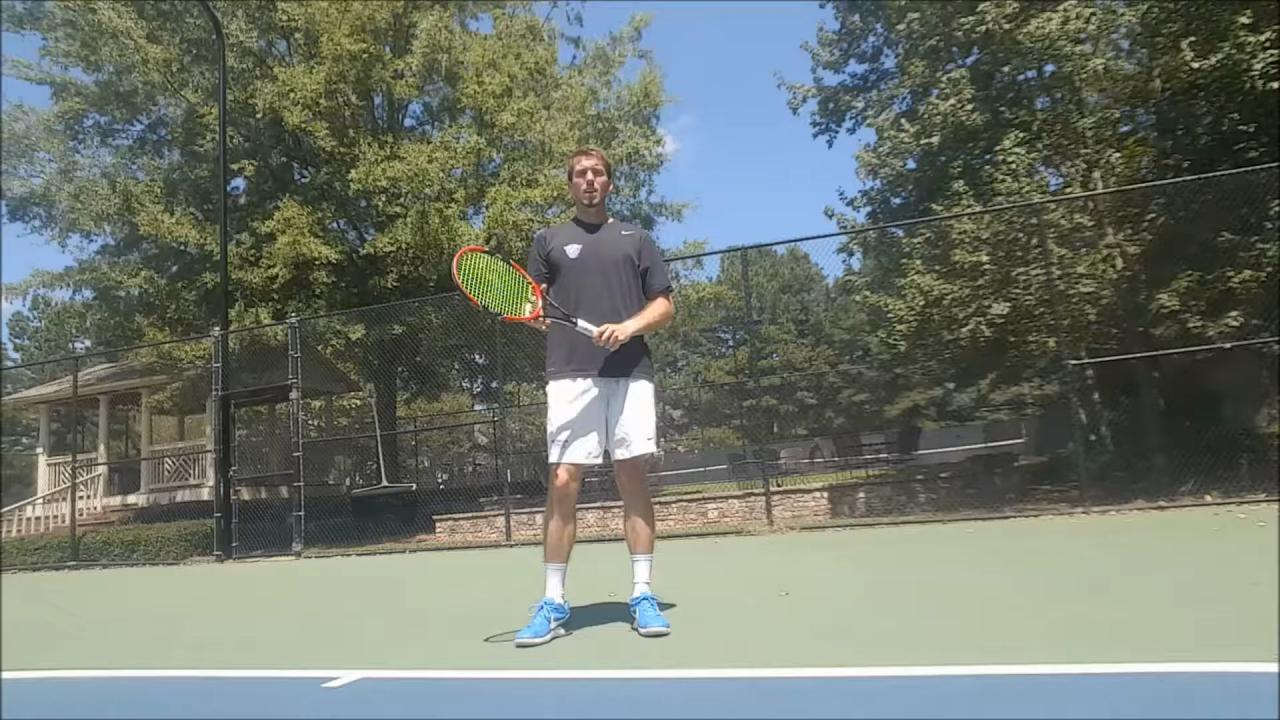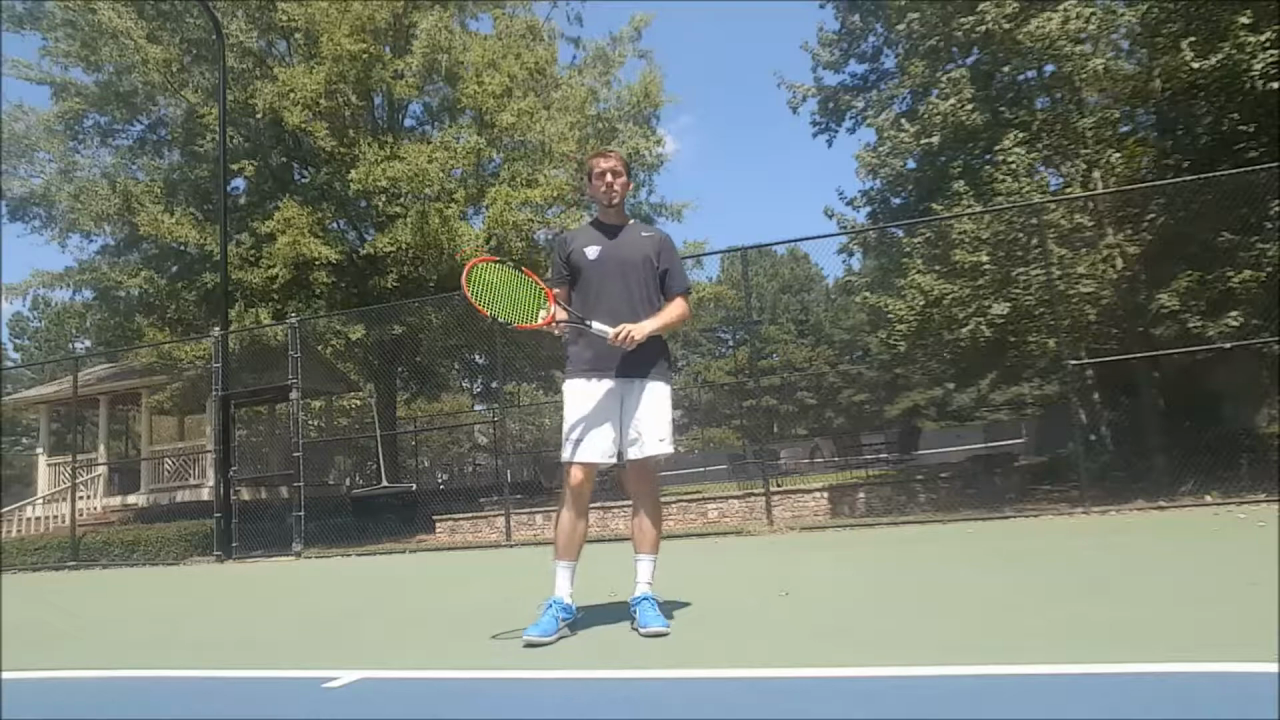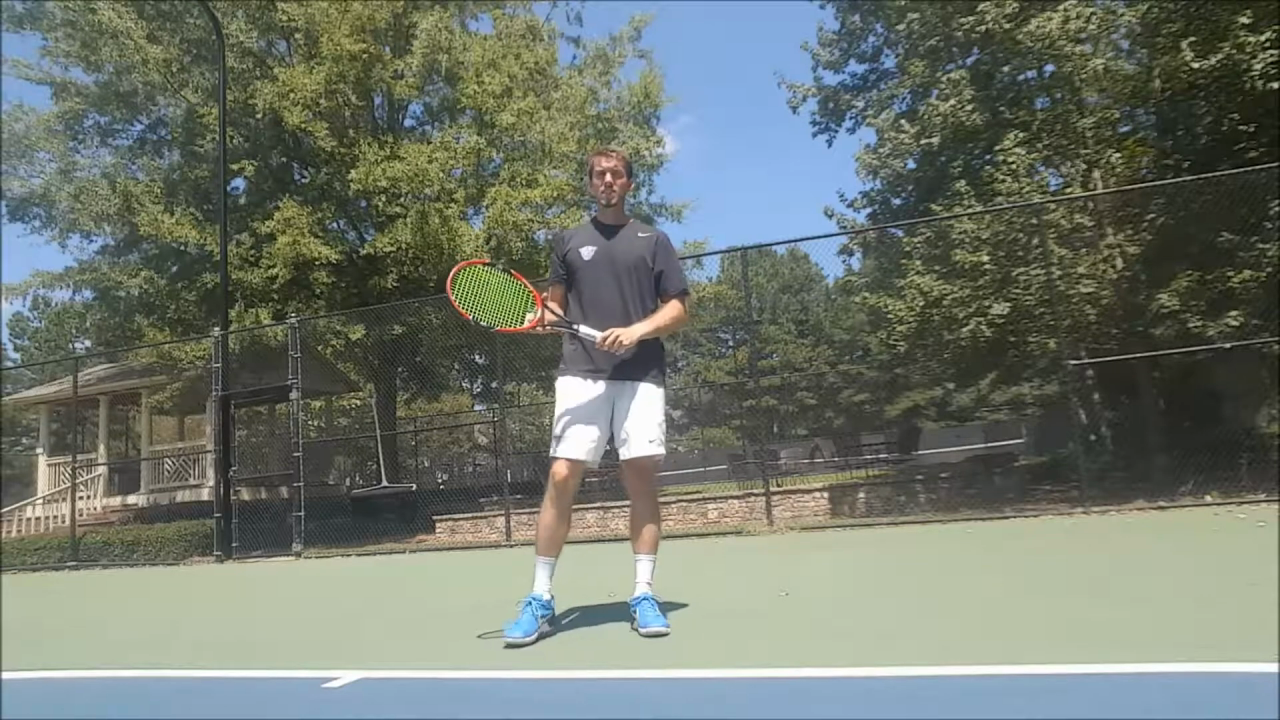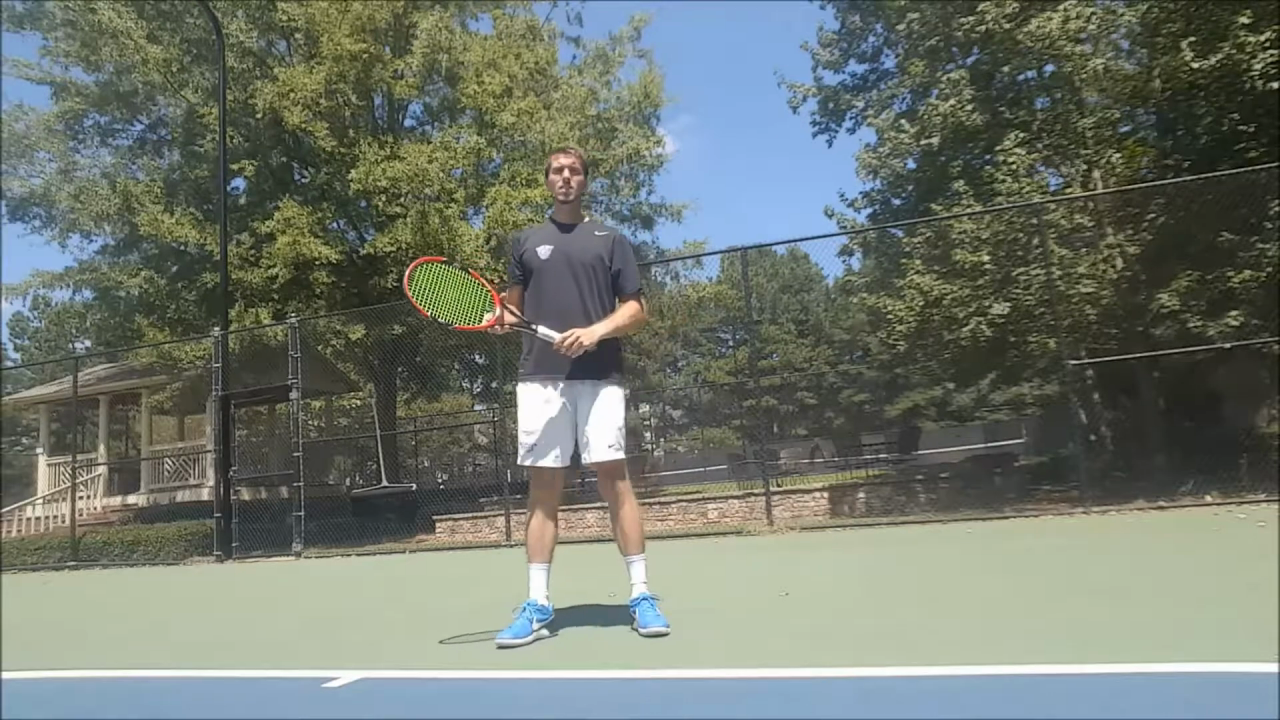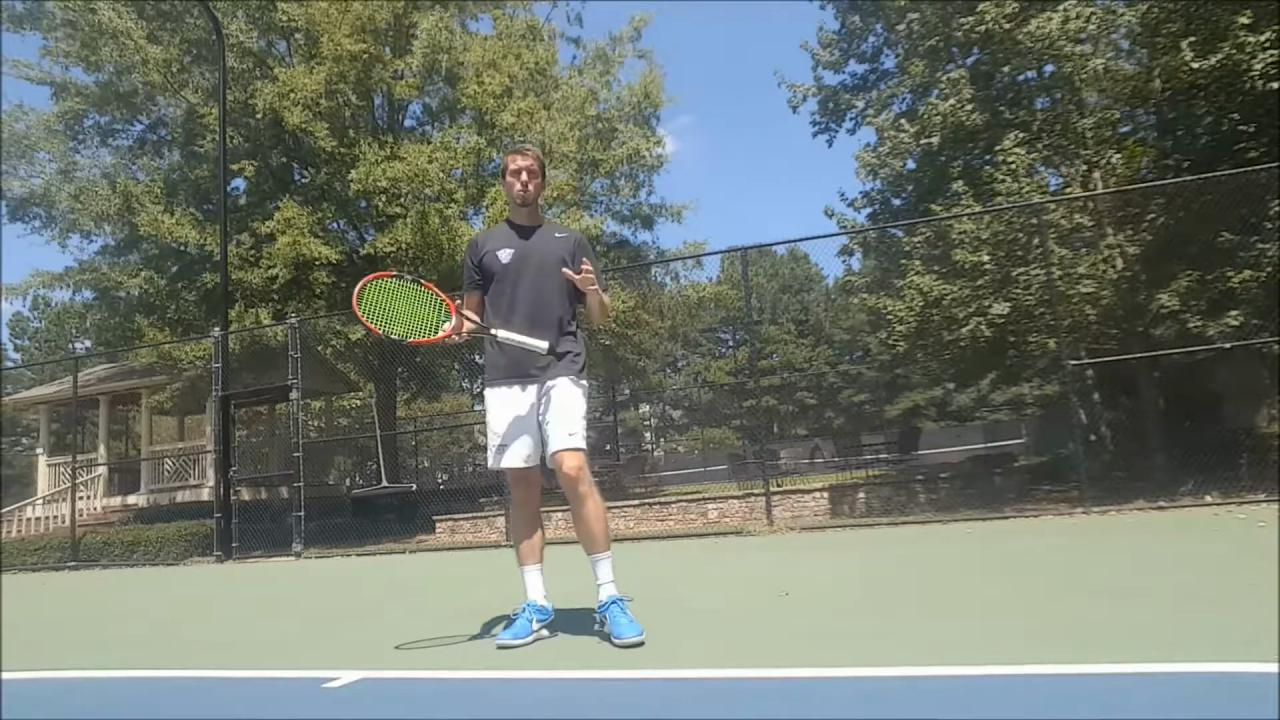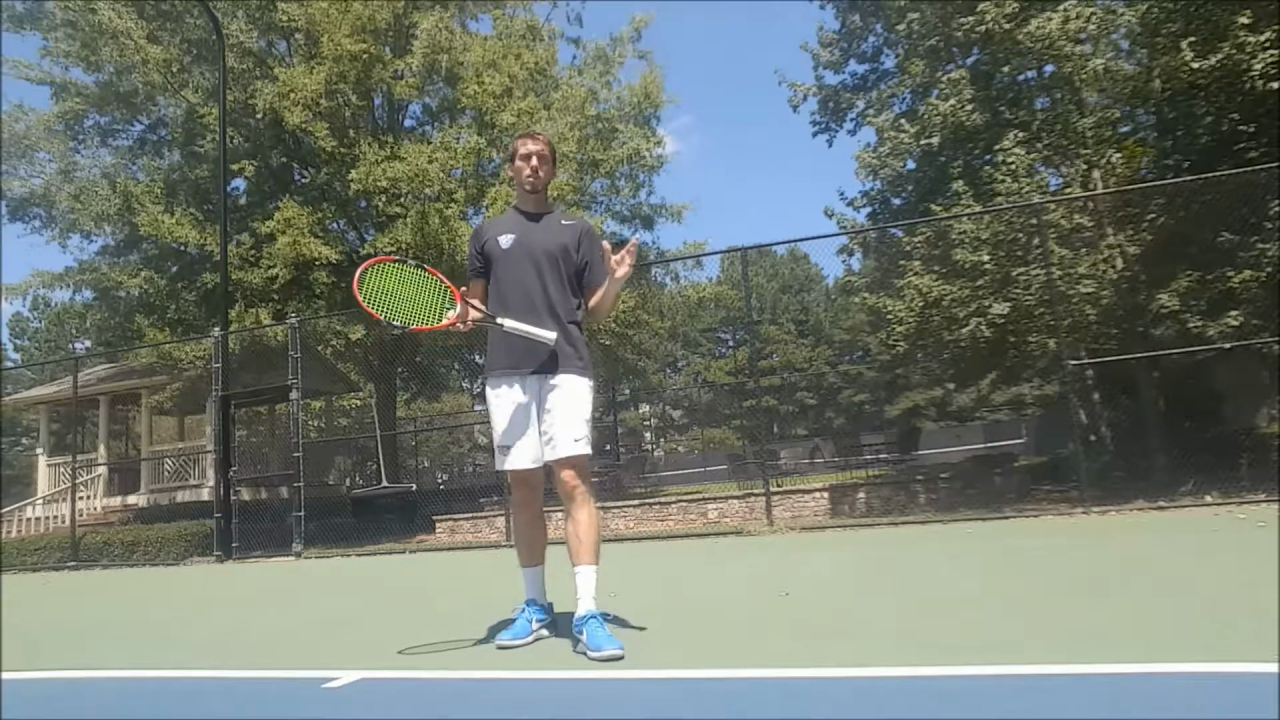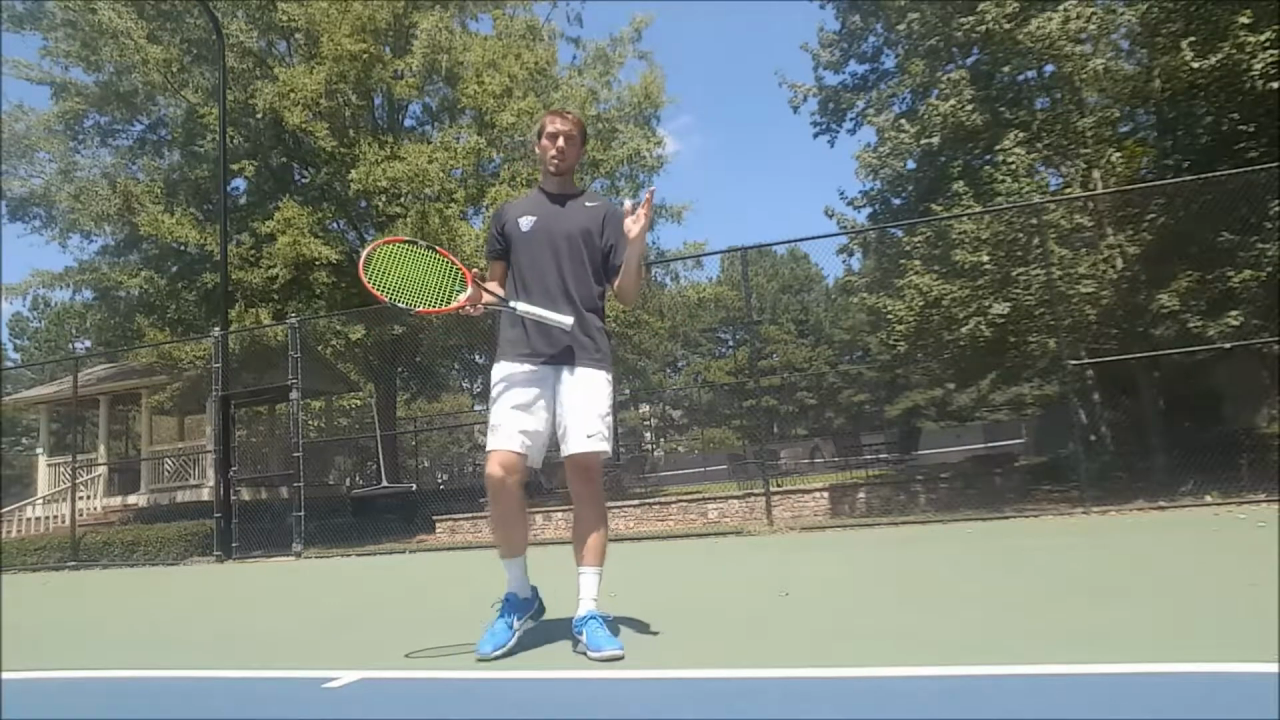
dt=0.5s
person 1, frame 1
left shoulder: (636, 239)
right shoulder: (549, 240)
left elbow: (664, 305)
left wrist: (628, 326)
left hip: (630, 374)
right hip: (571, 376)
left knee: (633, 479)
right knee: (562, 482)
left ankle: (643, 596)
right ankle: (553, 604)
person 1, frame 2
left shoulder: (656, 241)
right shoulder: (570, 243)
left elbow: (681, 306)
right elbow: (556, 305)
left wrist: (645, 326)
right wrist: (552, 317)
left hip: (647, 374)
right hip: (587, 376)
left knee: (642, 480)
right knee: (577, 482)
left ankle: (643, 595)
right ankle: (561, 602)
person 1, frame 3
left shoulder: (653, 240)
right shoulder: (568, 241)
left elbow: (678, 308)
right elbow: (556, 301)
left wrist: (636, 331)
right wrist: (544, 316)
left hip: (639, 376)
right hip: (580, 375)
left knee: (640, 479)
right knee: (561, 479)
left ankle: (643, 595)
right ankle: (540, 599)
person 1, frame 4
left shoulder: (611, 240)
right shoulder: (525, 241)
left elbow: (635, 309)
right elbow: (513, 304)
left wrist: (593, 332)
right wrist: (500, 319)
left hip: (599, 377)
right hip: (540, 378)
left knee: (614, 480)
right knee: (542, 487)
left ankle: (640, 595)
right ankle: (537, 605)
person 1, frame 5
left shoulder: (571, 241)
right shoulder: (483, 245)
left elbow: (599, 317)
right elbow: (472, 311)
left wrist: (595, 292)
right wrist: (461, 325)
left hip: (562, 373)
right hip: (505, 380)
left knee: (573, 471)
right knee: (522, 487)
left ankle: (608, 597)
right ankle: (536, 606)
person 1, frame 6
left shoulder: (577, 230)
right shoulder: (487, 233)
left elbow: (596, 310)
right elbow: (476, 300)
left wrist: (616, 279)
right wrist: (465, 315)
left hip: (566, 369)
right hip: (507, 374)
left knee: (573, 481)
right knee: (523, 487)
left ankle: (587, 614)
right ankle: (536, 607)
person 1, frame 7
left shoulder: (604, 212)
right shoulder: (509, 213)
left elbow: (627, 295)
right elbow: (496, 282)
left wrist: (635, 244)
right wrist: (478, 297)
left hip: (585, 360)
right hip: (519, 359)
left knee: (585, 476)
right knee: (500, 473)
left ankle: (588, 614)
right ankle: (519, 597)
